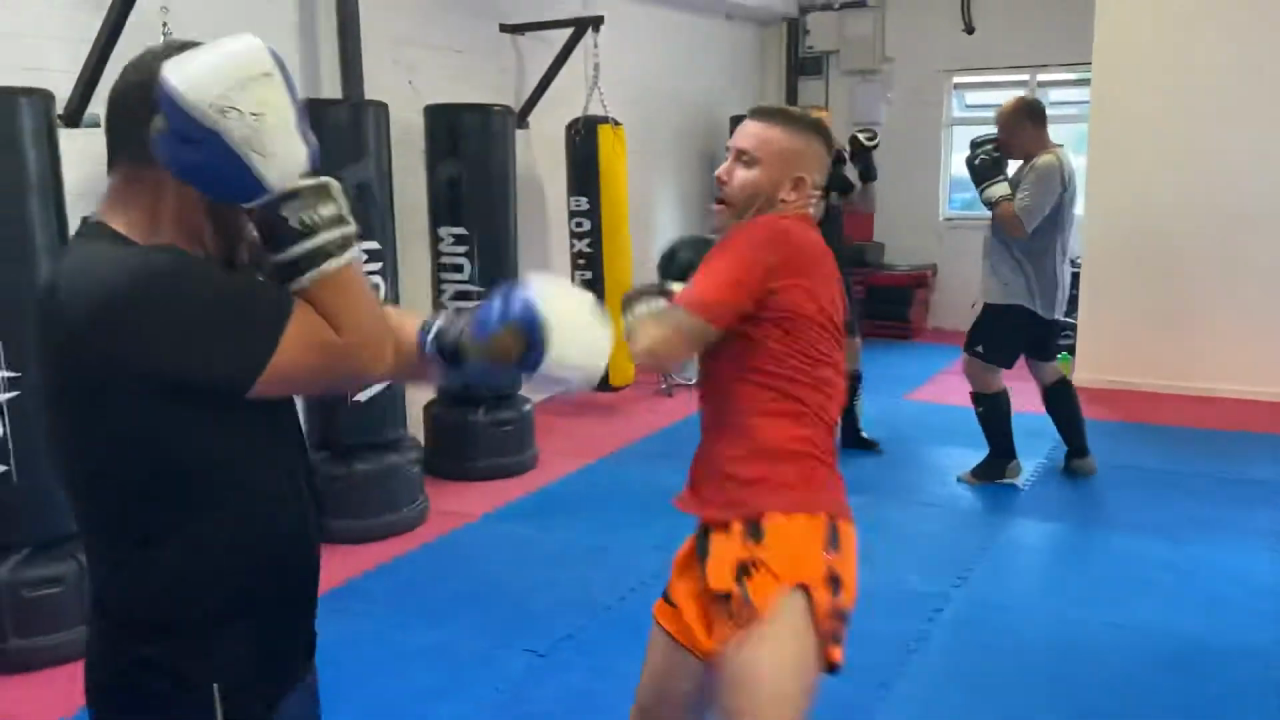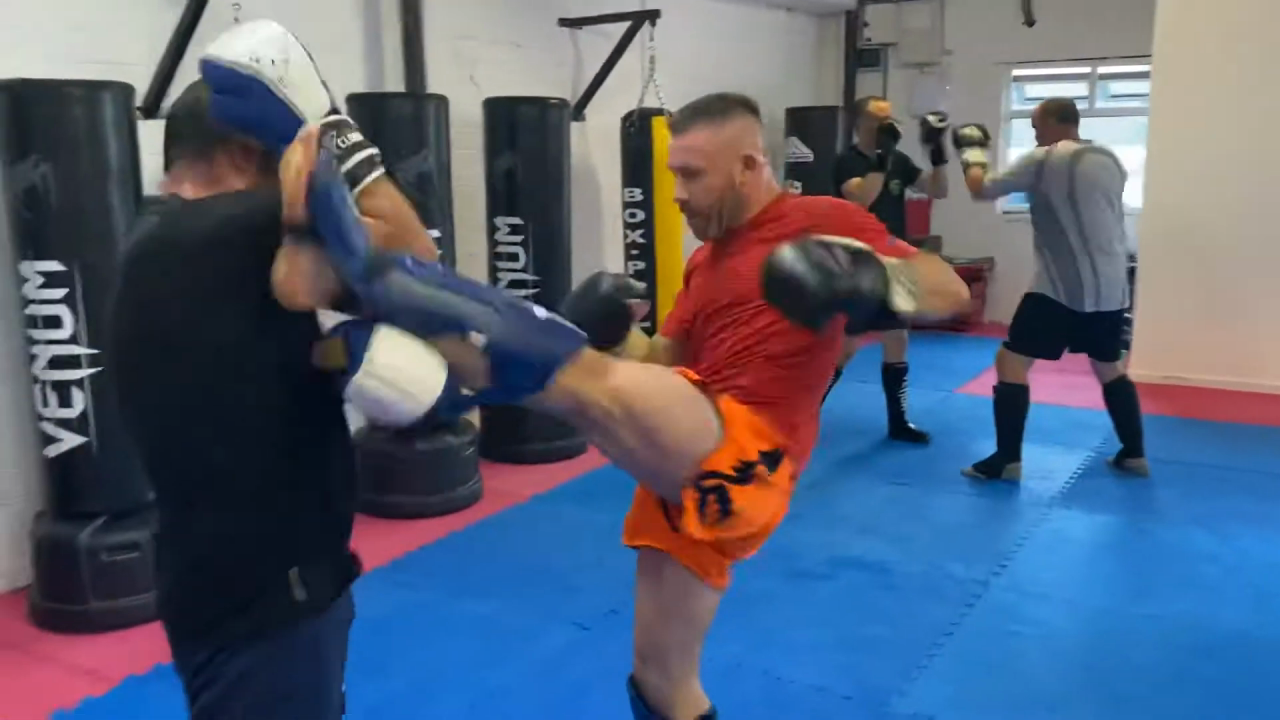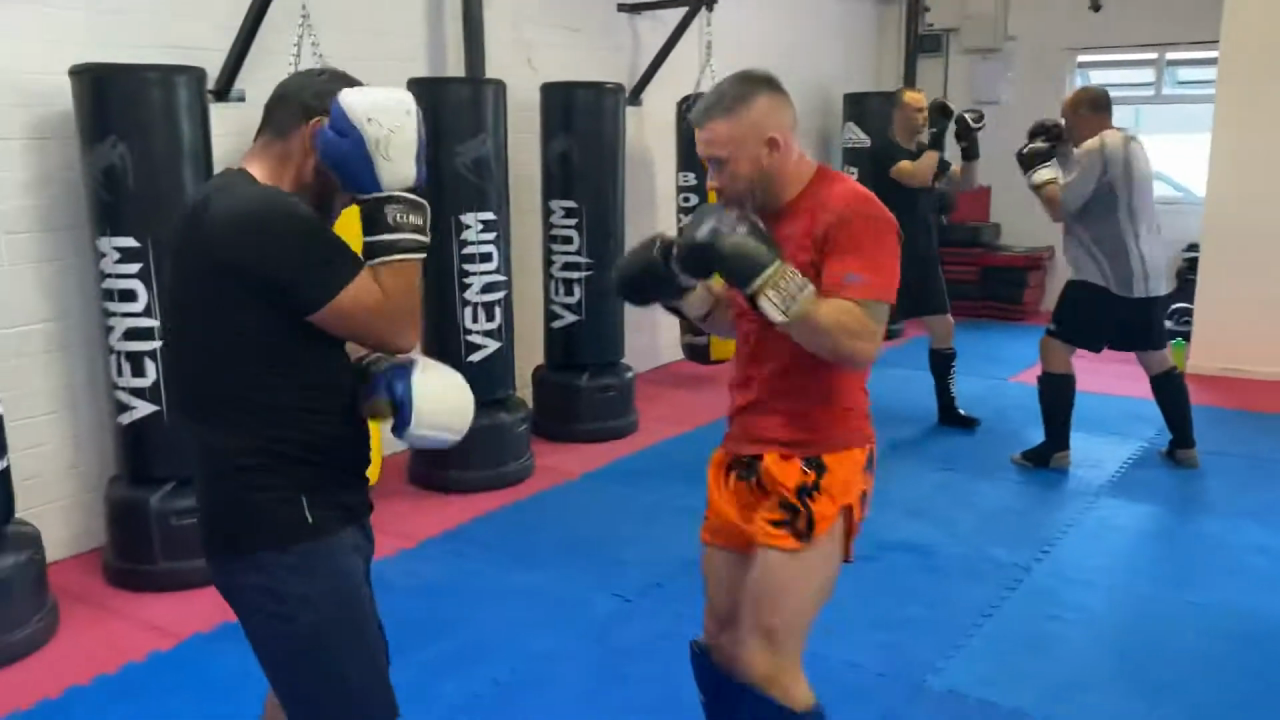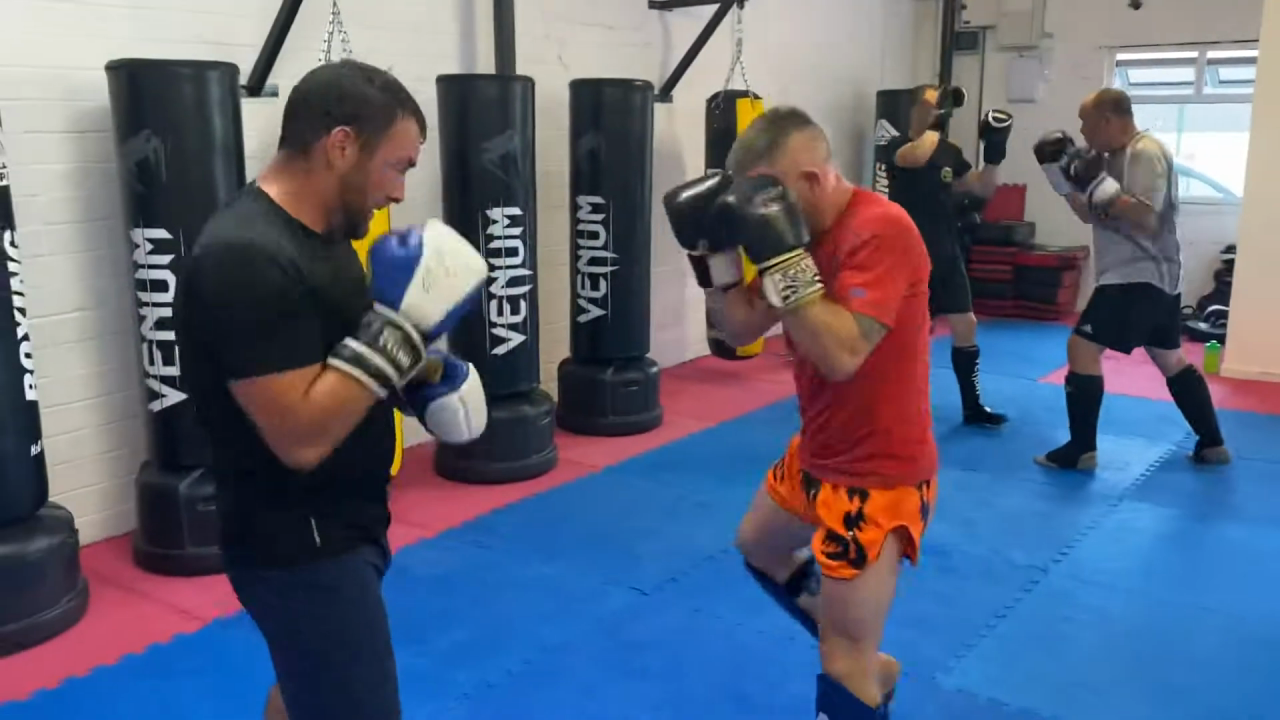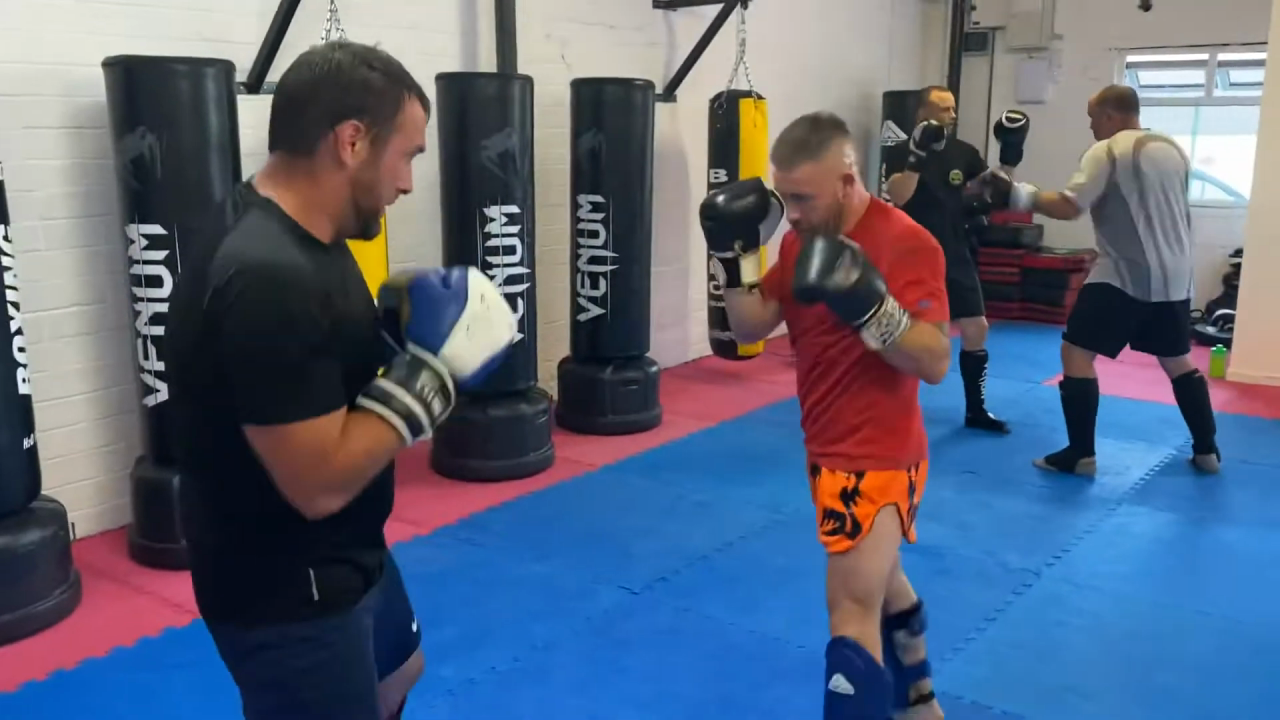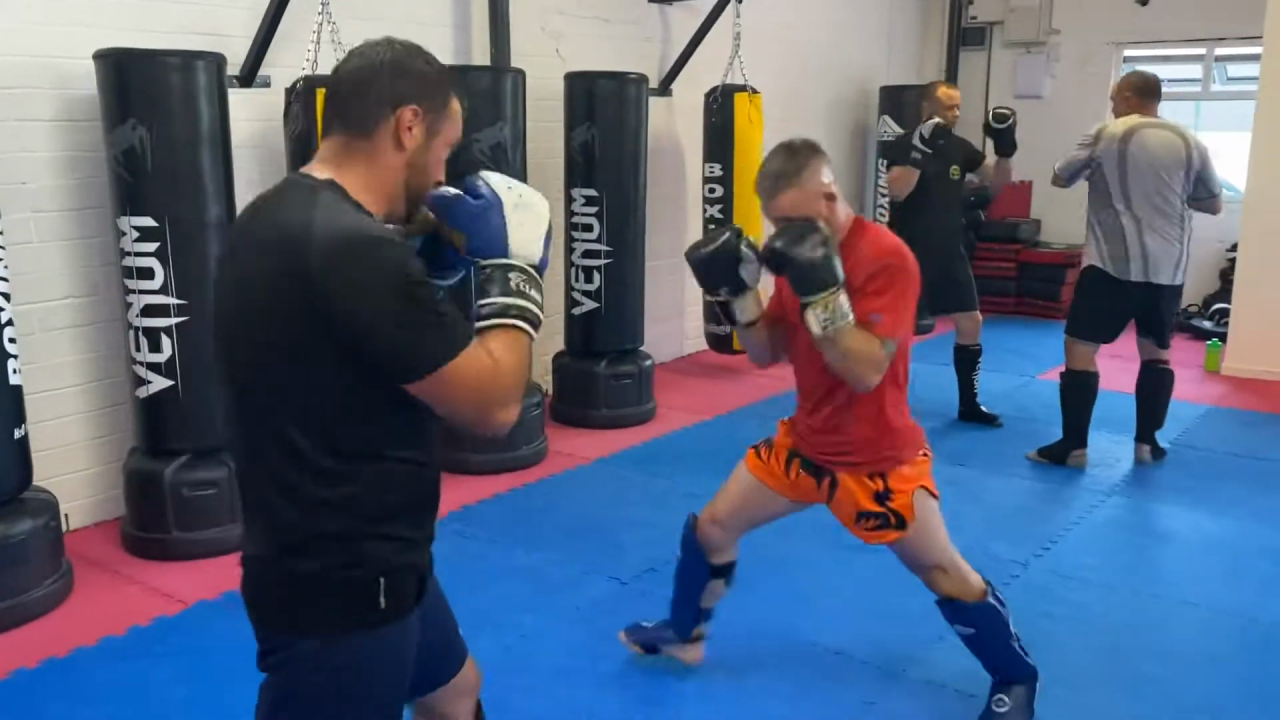
dt=0.3s
person 1, frame 1
left shoulder: (208, 267)
right shoulder: (122, 293)
left elbow: (348, 350)
right elbow: (355, 352)
left wrist: (463, 331)
right wrist: (289, 190)
person 1, frame 2
left shoulder: (179, 242)
right shoulder: (218, 236)
right elbow: (410, 257)
left wrist: (354, 357)
left hip: (278, 578)
right hip: (259, 593)
person 1, frame 3
left shoulder: (257, 213)
right shoulder: (261, 221)
left elbow: (315, 355)
right elbow: (393, 326)
left wrist: (375, 379)
right wrist: (393, 191)
left hip: (302, 513)
right hip: (284, 527)
person 1, frame 4
left shoulder: (313, 232)
right shoulder: (243, 258)
right elbow: (301, 436)
left wrist: (413, 368)
right wrist: (401, 322)
left hip: (330, 523)
right hip: (301, 541)
person 1, frame 5
left shoulder: (279, 231)
right shoulder: (267, 278)
right elbow: (320, 484)
left wrist: (390, 319)
right wrist: (432, 358)
left hip: (327, 555)
right hip: (286, 581)
person 1, frame 6
left shoulder: (281, 219)
right shoulder: (357, 251)
right elbow: (492, 406)
left wrist: (428, 258)
right wrist: (511, 267)
left hip: (367, 556)
right hip: (342, 580)
person 2, frame 1
left shoulder: (773, 239)
right shoulder: (790, 250)
left elbow: (654, 342)
left wrist: (658, 305)
right wrist: (680, 297)
left hip: (779, 530)
right hip: (729, 528)
person 2, frame 2
left shoulder: (824, 222)
right shoulder: (706, 262)
left elbow: (947, 290)
right elbow: (662, 359)
left wrist: (871, 280)
right wrist: (616, 327)
left hip: (738, 449)
right hip: (693, 467)
left knee: (578, 379)
right knee: (661, 674)
person 2, frame 3
left shoulder: (851, 213)
right shoulder: (754, 211)
left elbow: (860, 342)
left wrist: (763, 271)
right wrist: (687, 294)
left hip: (818, 460)
right hip: (747, 453)
left knee: (766, 663)
right knee: (721, 638)
person 2, frame 4
left shoulder: (881, 232)
right shoulder: (809, 231)
left elbow: (840, 353)
right elbow: (743, 326)
left wrist: (780, 254)
right wrist: (712, 251)
left hip: (878, 476)
right hip: (822, 455)
left knee: (844, 656)
right knee: (760, 548)
right ankle: (864, 665)
person 2, frame 5
left shoulder: (905, 244)
right shoulder: (804, 236)
left elbow: (934, 362)
right elbow: (749, 326)
left wrist: (867, 303)
right wrist: (737, 249)
left hip: (877, 458)
right hip: (827, 447)
left knee: (849, 631)
right knee: (880, 583)
person 2, frame 6
left shoulder: (887, 260)
right shoulder: (793, 255)
left elbow: (866, 373)
right elbow: (764, 352)
left wrist: (823, 289)
right wrist: (734, 289)
left hip: (877, 456)
right hip: (807, 439)
left knee: (946, 577)
right knee: (710, 528)
right ankle: (683, 635)
person 3, frame 1
left shoulder: (1046, 167)
right shoulder: (1048, 162)
left elbow: (1013, 227)
right elbow: (1022, 211)
left wrist: (990, 183)
right wrist: (996, 175)
left hip: (1019, 295)
right hip: (1045, 293)
left knee: (979, 372)
right knee: (1046, 370)
left ankle: (1003, 461)
right ankle: (1080, 454)
person 3, frame 2
left shoulder: (1043, 160)
right shoulder: (1110, 160)
left elbow: (981, 189)
left wrist: (972, 149)
left hip: (1061, 287)
right hip: (1110, 288)
left knee: (1011, 362)
right knee: (1110, 368)
left ankle: (1006, 459)
right ankle: (1134, 454)
person 3, frame 3
left shoulder: (1098, 149)
right shoulder: (1125, 145)
left elbow: (1058, 208)
left wrist: (1039, 166)
right wrist: (1049, 151)
left hip: (1103, 278)
right hip: (1145, 279)
left knee: (1054, 350)
right knee: (1155, 359)
left ankle: (1055, 449)
right ankle: (1184, 445)
person 3, frame 4
left shoulder: (1145, 154)
right shoulder: (1117, 156)
left elbow: (1144, 219)
right elbow: (1088, 213)
left wrist: (1098, 184)
right wrist: (1057, 168)
left hip: (1139, 277)
right hip: (1153, 277)
left knee: (1081, 349)
right knee: (1169, 359)
left ankle: (1081, 450)
right ankle: (1212, 443)
person 3, frame 5
left shoulder: (1108, 152)
right shoulder: (1174, 151)
left elbow: (1070, 206)
left wrist: (1018, 195)
left hip: (1125, 280)
right hip: (1176, 281)
left knee: (1076, 354)
right knee: (1180, 364)
left ankle: (1081, 453)
right ankle: (1206, 450)
person 3, frame 6
left shoulder: (1105, 135)
right shoulder: (1191, 143)
left elbow: (1060, 178)
right elbow: (1213, 205)
left wrist: (1095, 167)
left hip: (1112, 265)
right hip: (1167, 269)
left knee: (1080, 348)
right knee: (1155, 354)
left ankle: (1073, 445)
right ankle: (1146, 441)
person 4, frame 1
left shoulder: (831, 171)
left elbow: (864, 205)
left wrist: (866, 168)
right wrist: (829, 177)
left hip: (836, 276)
left knee: (850, 349)
left ankle: (852, 431)
person 4, frame 2
left shoulder: (898, 160)
right shoulder: (847, 162)
left elbow: (938, 190)
right elbow: (862, 200)
left wrist: (937, 150)
right wrist: (882, 158)
left knee: (897, 342)
right knee: (843, 347)
left ankle: (898, 422)
person 4, frame 3
left shoulder: (927, 150)
right shoulder: (884, 152)
left elbow: (965, 184)
right elbow: (919, 178)
left wrist: (970, 148)
right wrist: (938, 135)
left hip: (923, 258)
left knee: (943, 328)
left ankle: (948, 408)
person 4, frame 4
left shoulder: (950, 152)
right shoulder: (900, 146)
left elbow: (983, 189)
right elbow: (918, 157)
left wrist: (994, 150)
right wrist: (939, 120)
left hip: (945, 254)
left knee: (965, 326)
left ankle: (973, 407)
person 4, frame 5
left shoulder: (964, 152)
right shoulder: (901, 152)
right elbow: (896, 196)
left wrist: (1010, 156)
right wrist: (918, 154)
left hip: (955, 258)
left knee: (976, 329)
left ankle: (976, 411)
person 4, frame 6
left shoulder: (960, 148)
right shoulder: (904, 145)
left elbow: (998, 181)
right elbow: (897, 191)
left wrist: (1004, 144)
right wrist: (920, 149)
left hip: (949, 253)
right hip: (909, 253)
left knee: (970, 324)
left ankle: (969, 405)
